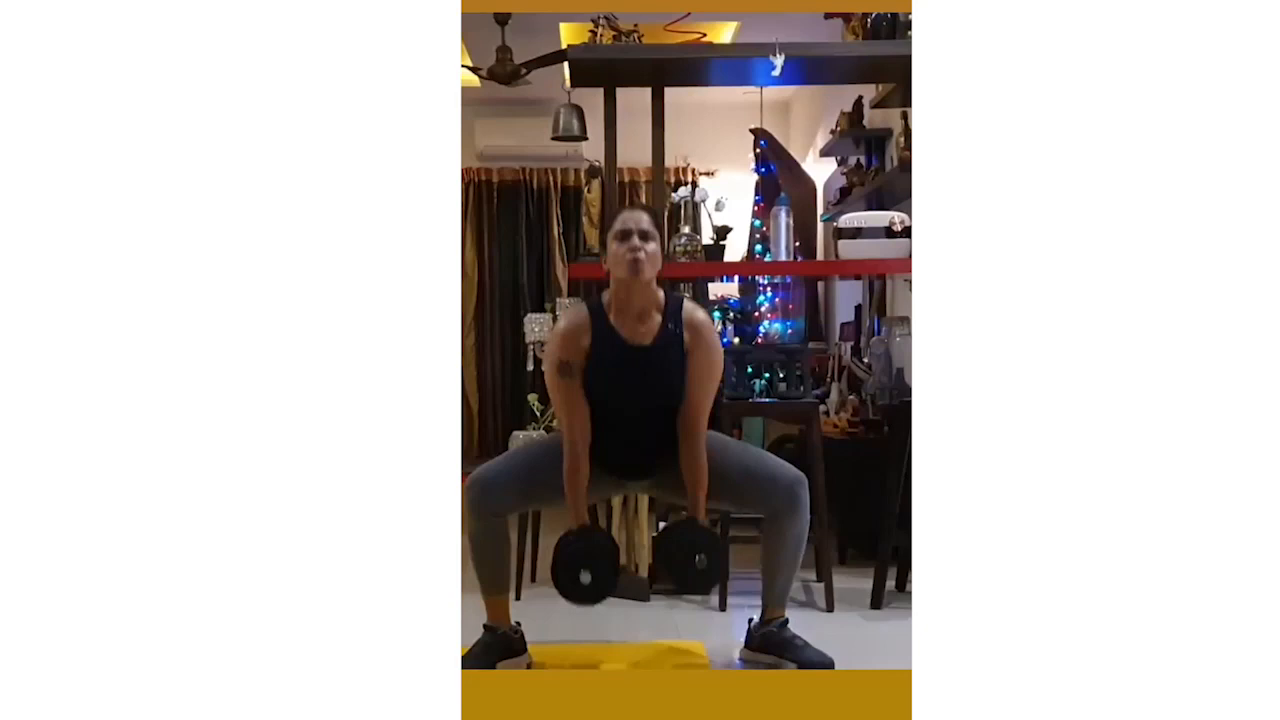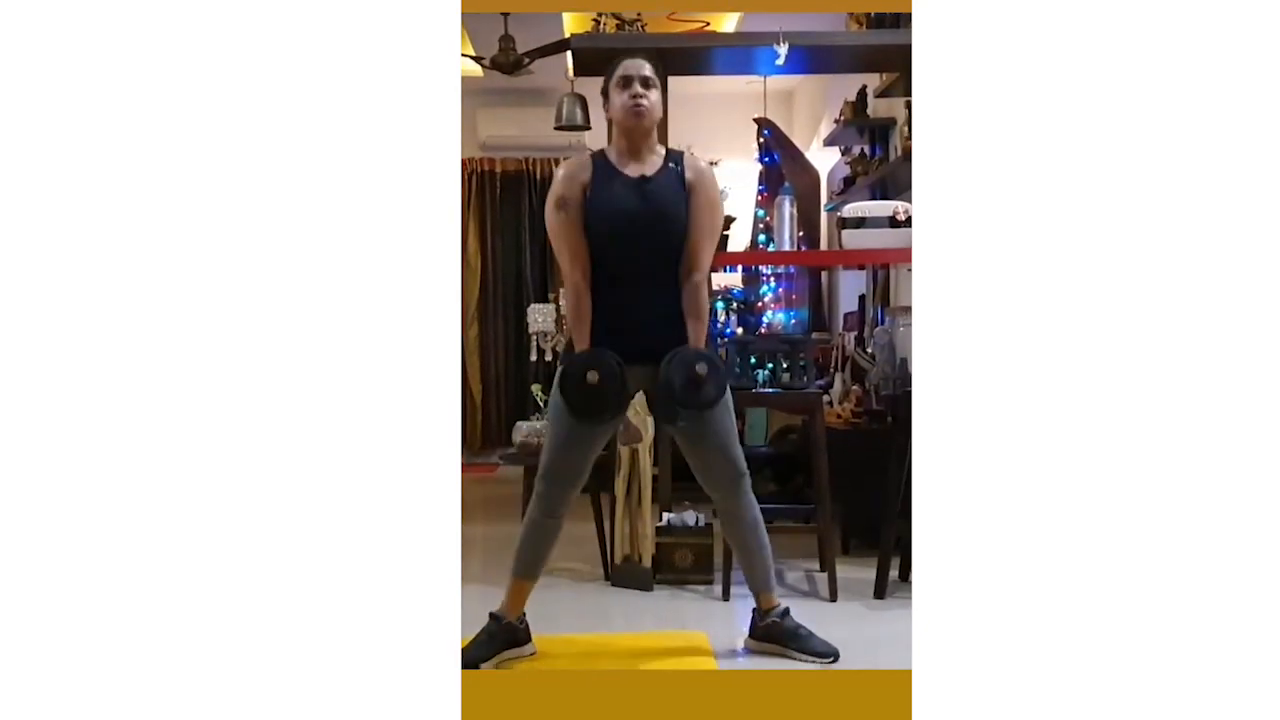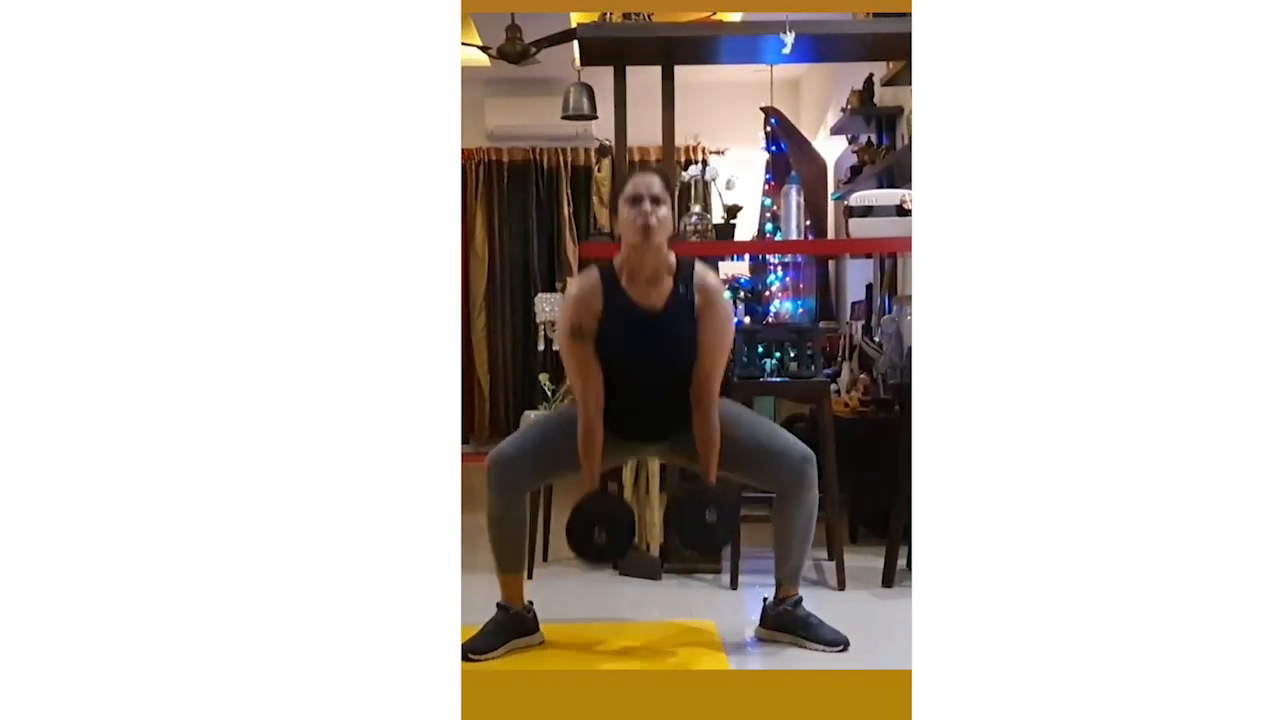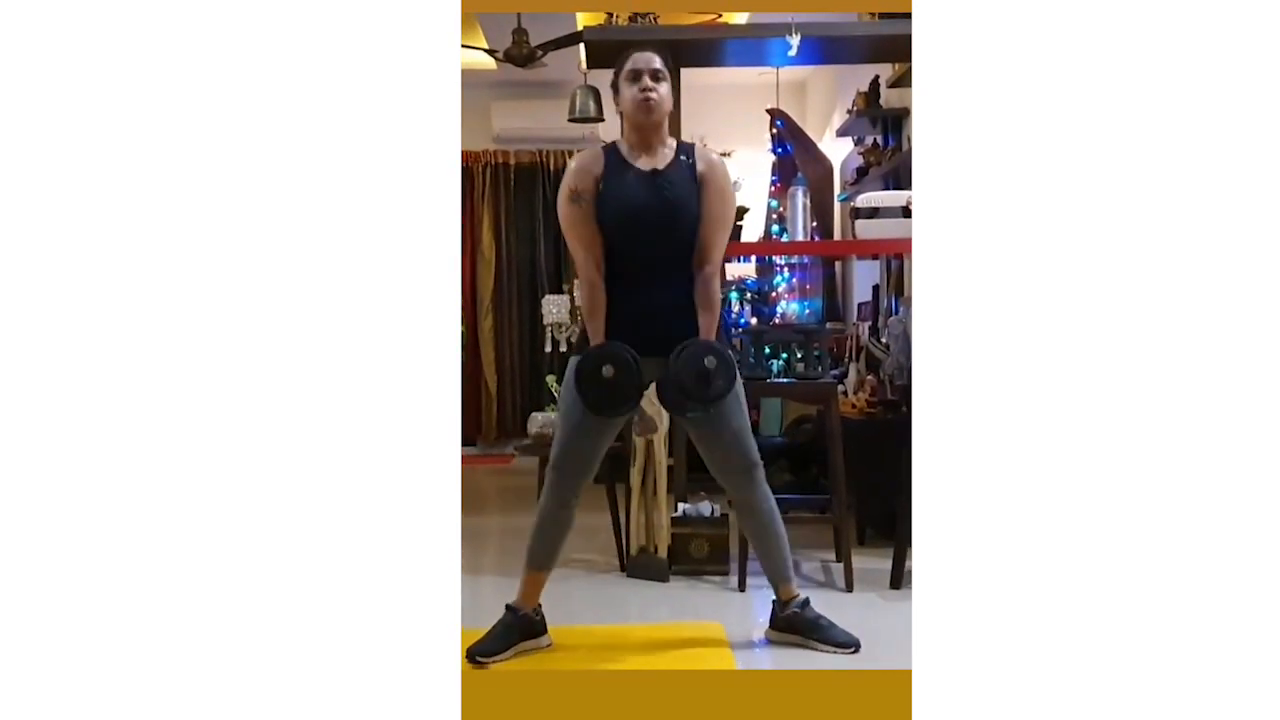
dt=1s
person 1, frame 1
left shoulder: (695, 326)
right shoulder: (574, 331)
left elbow: (693, 430)
right elbow: (575, 440)
left wrist: (698, 520)
right wrist: (579, 525)
left hip: (670, 456)
right hip: (598, 458)
left knee: (790, 489)
right knee: (483, 492)
left ankle: (769, 629)
right ankle: (502, 634)
person 1, frame 2
left shoulder: (694, 175)
right shoulder: (576, 177)
left elbow: (698, 274)
right elbow: (574, 278)
left wrist: (695, 357)
right wrist: (583, 359)
left hip: (676, 352)
right hip: (603, 353)
left knee: (731, 481)
right knee: (553, 485)
left ankle: (771, 619)
right ankle: (509, 624)
person 1, frame 3
left shoulder: (706, 290)
right shoulder: (586, 295)
left elbow: (706, 397)
right elbow: (589, 407)
left wrist: (708, 485)
right wrist: (590, 491)
left hip: (682, 423)
right hip: (615, 423)
left knee: (798, 466)
right knee: (503, 469)
left ankle: (783, 609)
right ankle: (516, 615)
person 1, frame 4
left shoulder: (705, 166)
right shoulder: (588, 170)
left elbow: (709, 266)
right elbow: (589, 270)
left wrist: (706, 347)
right wrist: (598, 351)
left hip: (689, 341)
right hip: (615, 343)
left knee: (743, 471)
right knee: (564, 475)
left ankle: (791, 609)
right ankle: (524, 616)
